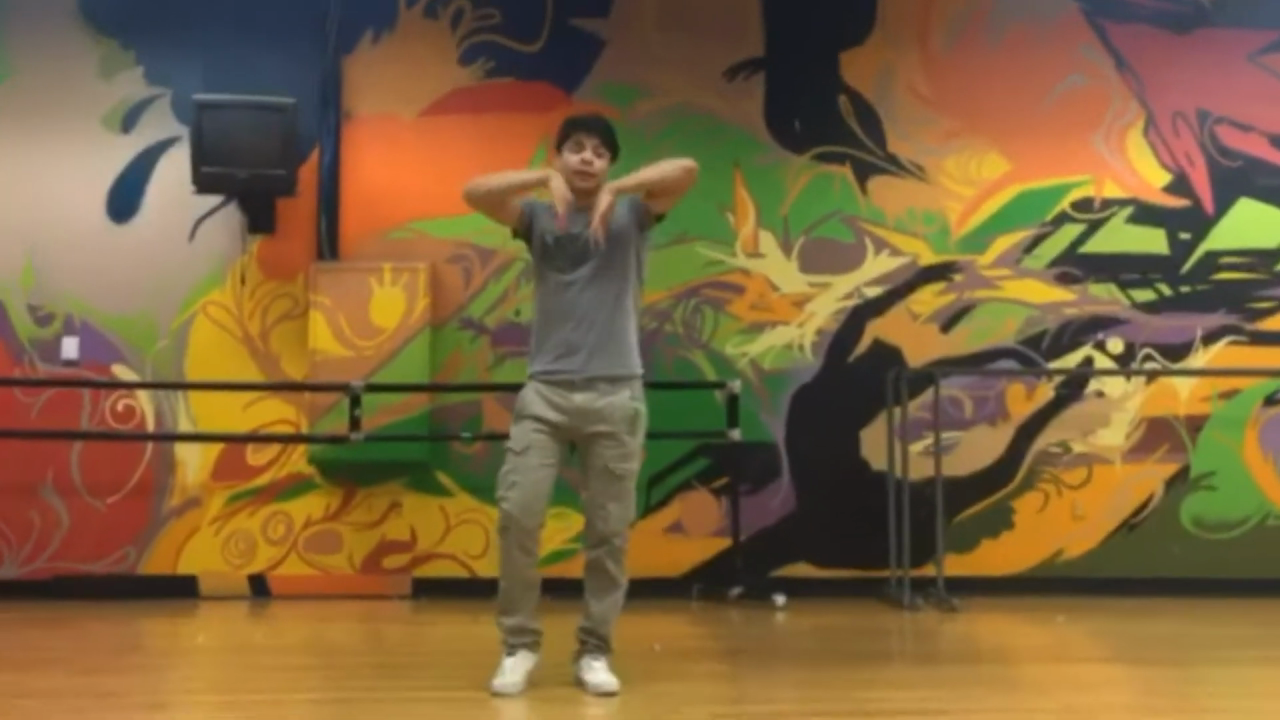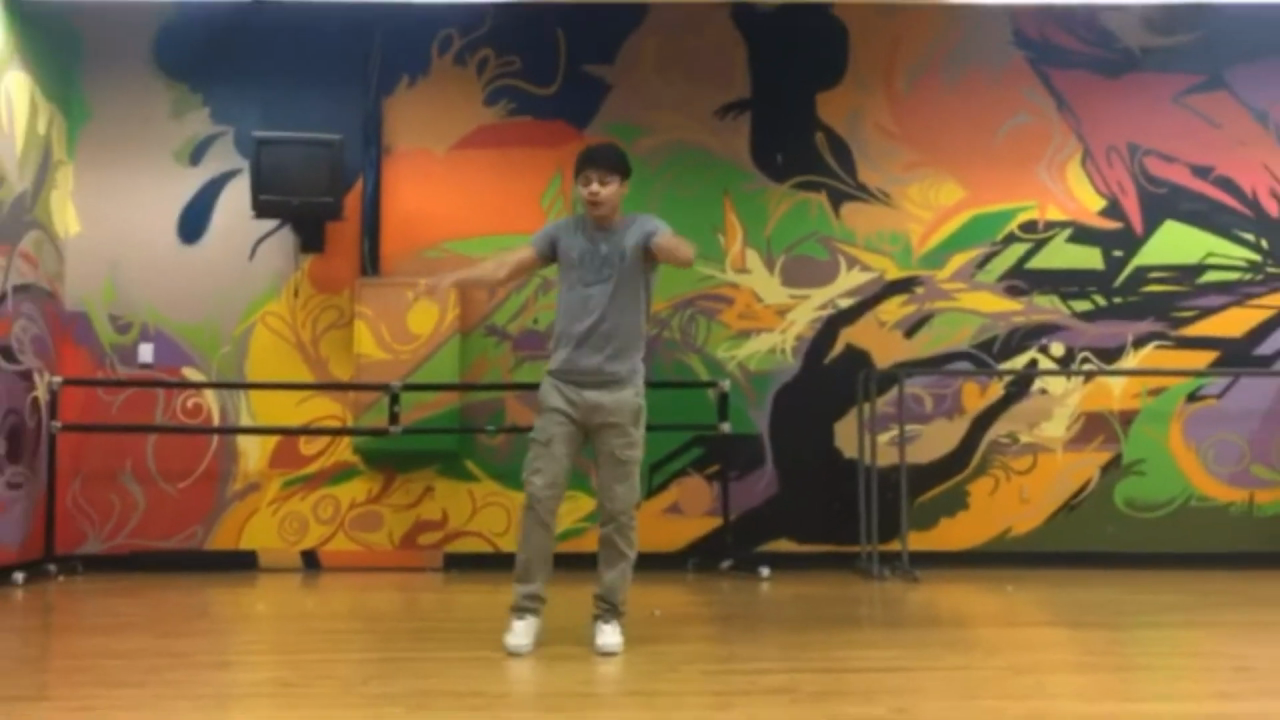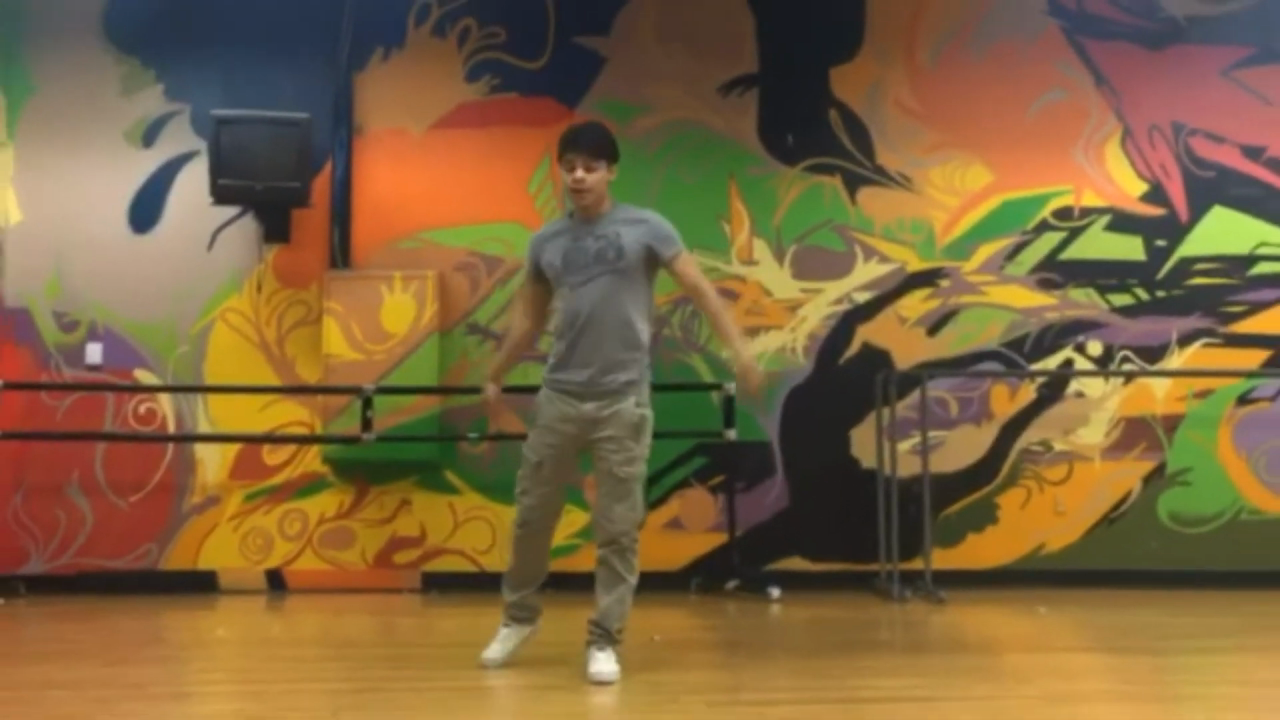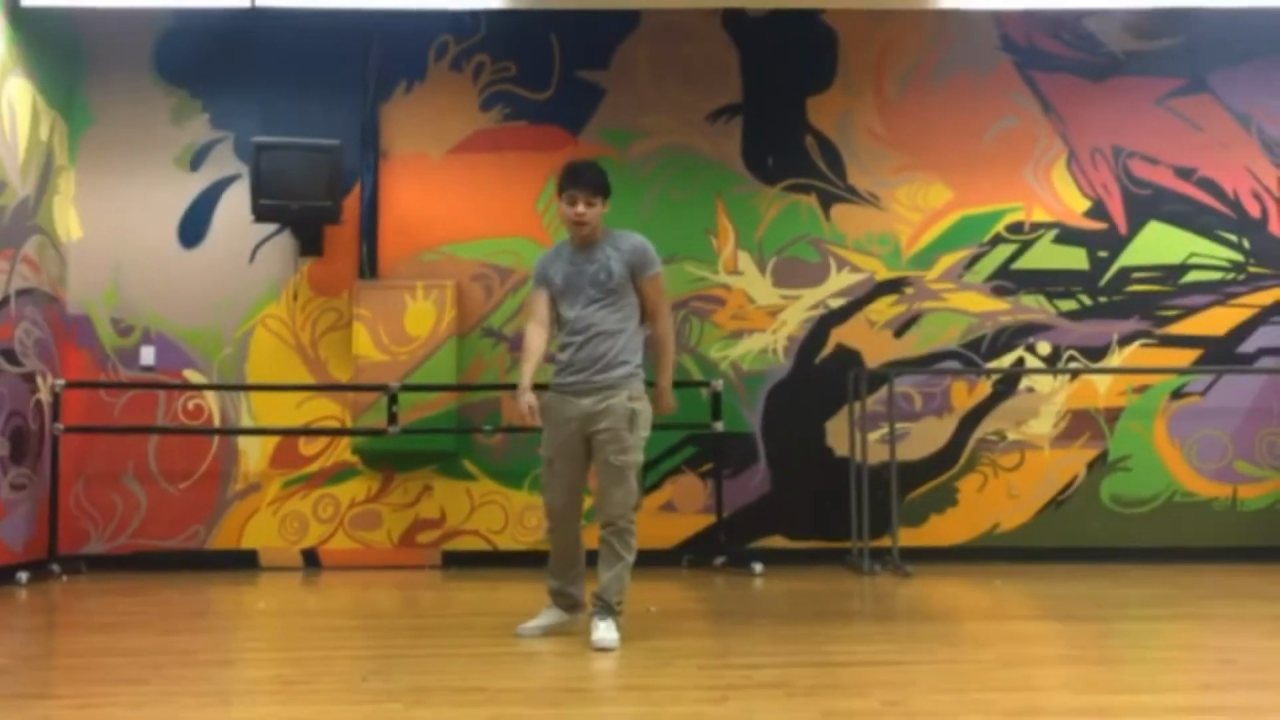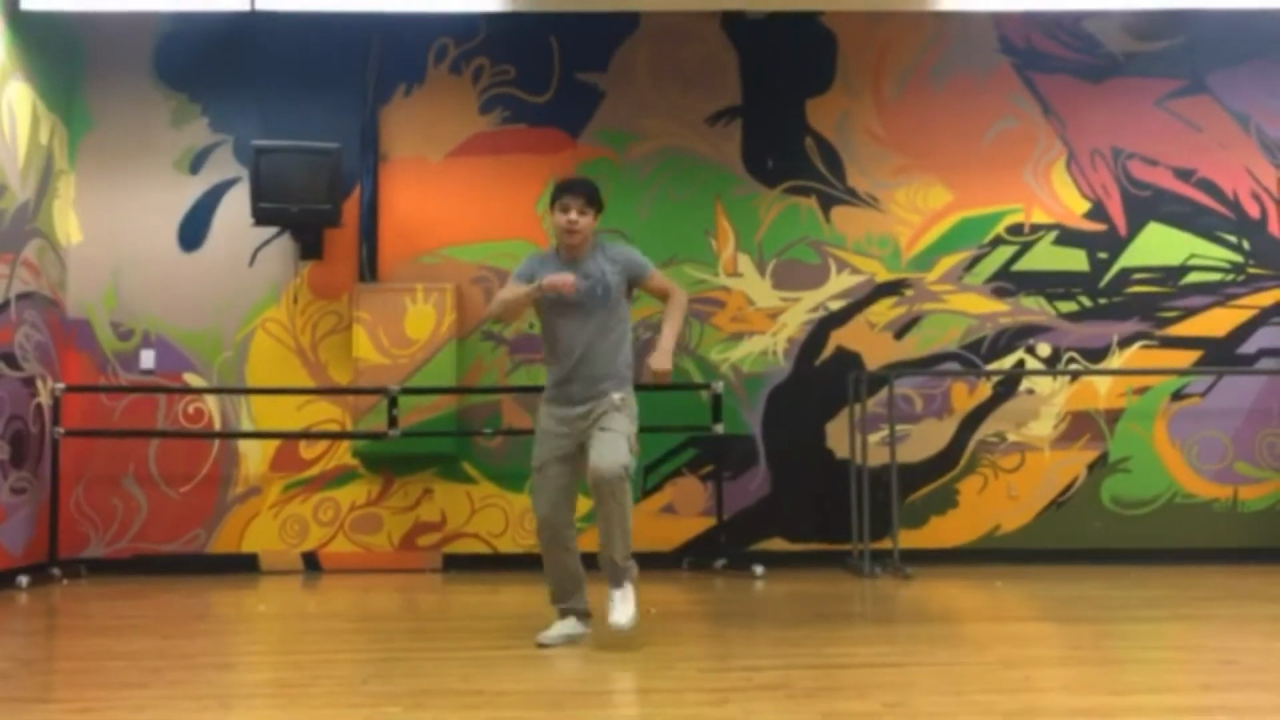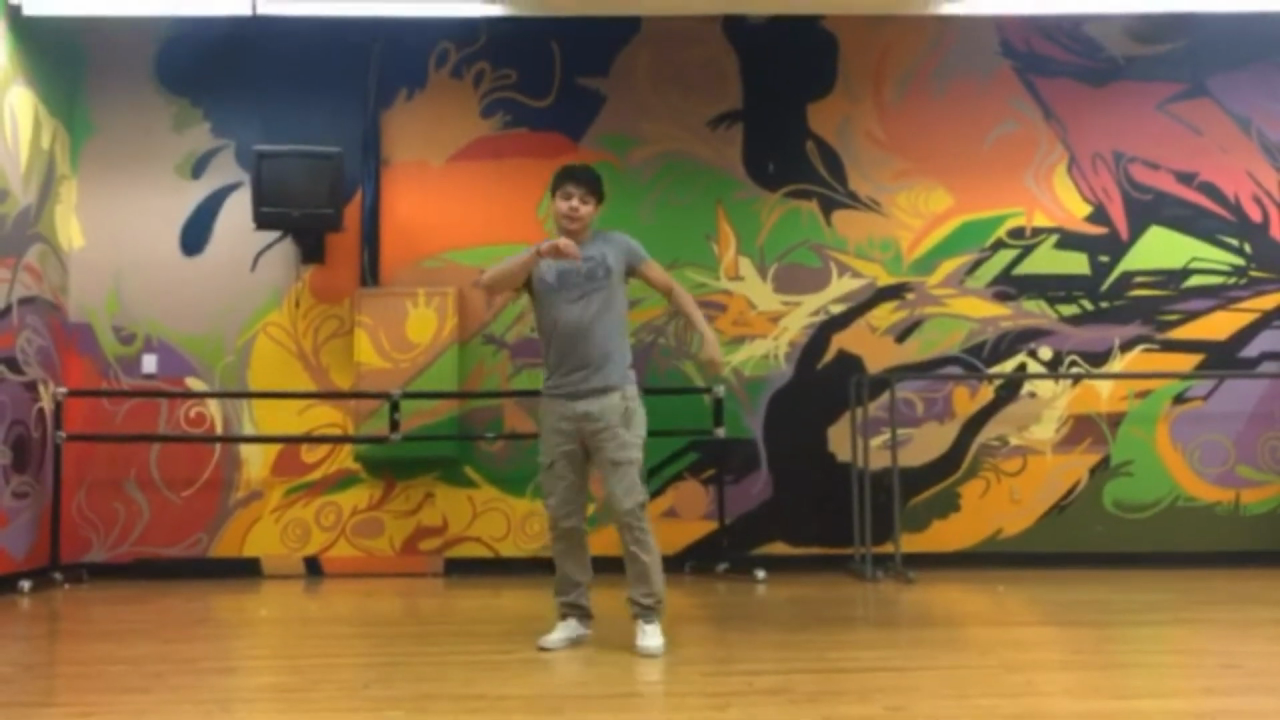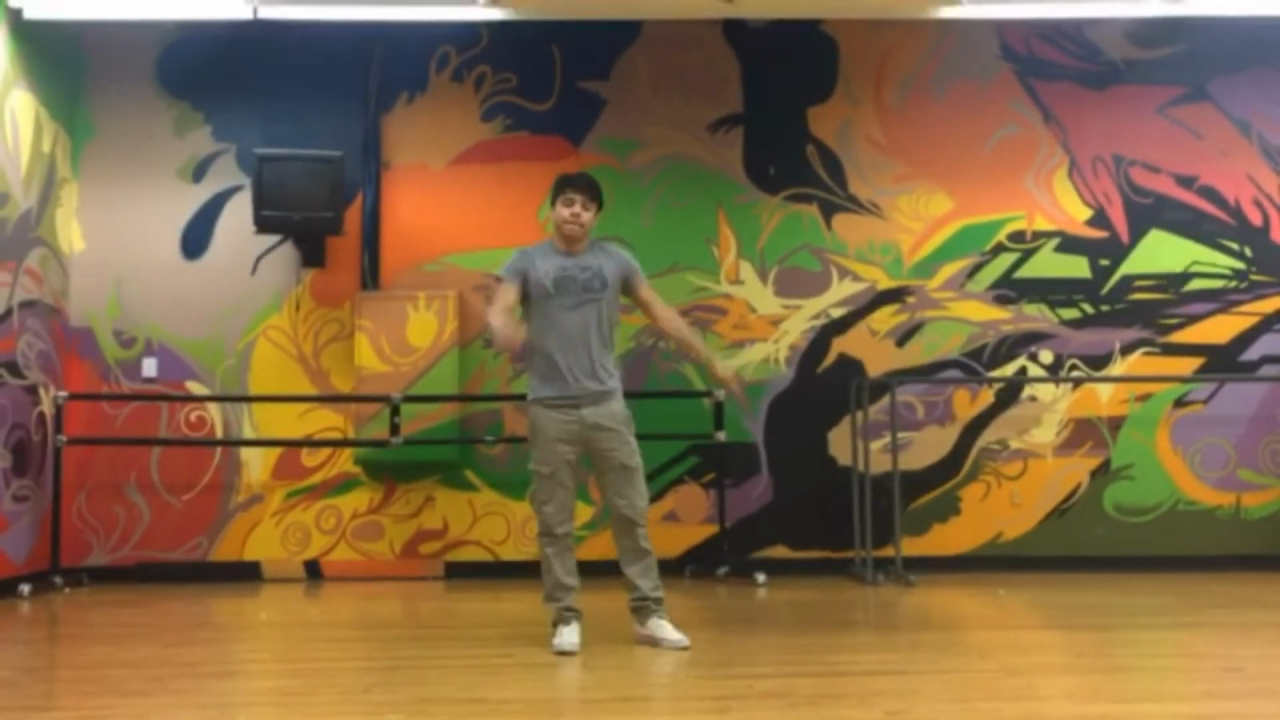
dt=0.3s
person 1, frame 1
left shoulder: (630, 211)
right shoulder: (538, 215)
left elbow: (686, 170)
right elbow: (475, 193)
left wrist: (617, 191)
right wrist: (545, 180)
left hip: (616, 394)
right hip: (544, 392)
left knee: (608, 530)
right knee: (517, 514)
left ankle: (594, 650)
right ankle: (520, 642)
person 1, frame 2
left shoulder: (644, 229)
right shoulder: (562, 232)
left elbow: (683, 252)
right elbow: (509, 266)
left wrist: (670, 251)
right wrist: (455, 281)
left hip: (619, 393)
right hip: (562, 390)
left knee: (619, 509)
right knee: (540, 500)
left ankle: (609, 615)
right ankle: (528, 608)
person 1, frame 3
left shoulder: (644, 227)
right shoulder: (547, 242)
left elbow: (698, 286)
right elbow: (530, 316)
left wrist: (738, 348)
right wrist: (496, 376)
left hip: (622, 401)
right hip: (559, 398)
left knee: (618, 529)
right knee: (533, 515)
left ankle: (604, 639)
right ankle: (519, 616)
person 1, frame 4
left shoulder: (632, 248)
right shoulder: (549, 263)
left elbow: (658, 314)
right elbow: (537, 327)
left wrist: (664, 378)
right wrist: (525, 388)
left hip: (619, 395)
right hip: (563, 397)
left knee: (616, 510)
right knee: (559, 505)
left ankle: (606, 612)
right ankle: (564, 601)
person 1, frame 5
left shoulder: (621, 258)
right shoulder: (534, 269)
left elbow: (675, 295)
right elbow: (496, 312)
left wrist: (664, 349)
right wrist: (540, 289)
left hip: (611, 401)
right hip: (557, 408)
left knee: (607, 471)
right knee: (549, 517)
left ankle: (620, 577)
right ankle: (573, 614)
person 1, frame 6
left shoulder: (618, 246)
right shoulder: (537, 258)
left elbow: (671, 289)
right elbow: (489, 285)
left wrist: (707, 336)
right wrist: (539, 252)
left hip: (614, 397)
right hip: (559, 402)
left knee: (629, 507)
right knee: (564, 515)
left ankle: (647, 616)
right ankle: (574, 614)
person 1, frame 7
left shoulder: (615, 259)
right shoulder: (527, 261)
left elbow: (660, 315)
right elbow: (497, 311)
left wrist: (710, 359)
right wrist: (502, 331)
left hip: (607, 406)
right hip: (550, 410)
left knee: (631, 512)
right knee: (555, 521)
left ankle: (648, 614)
right ankle: (566, 619)
